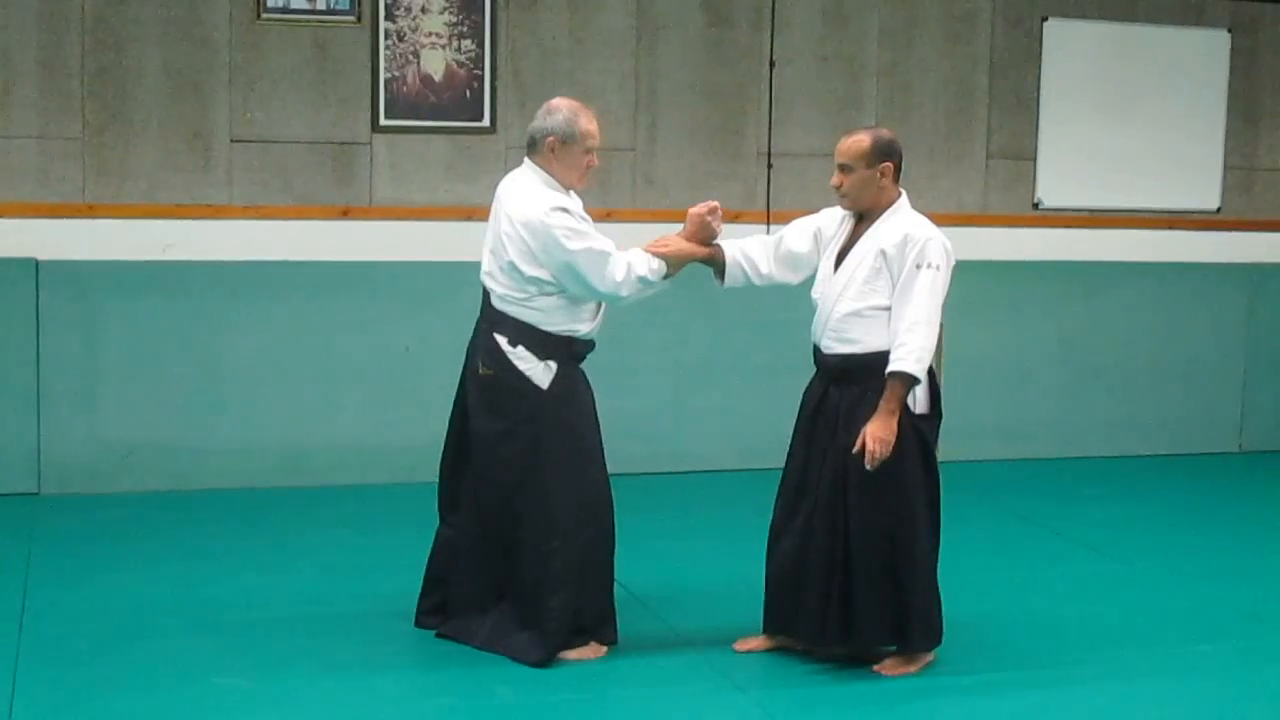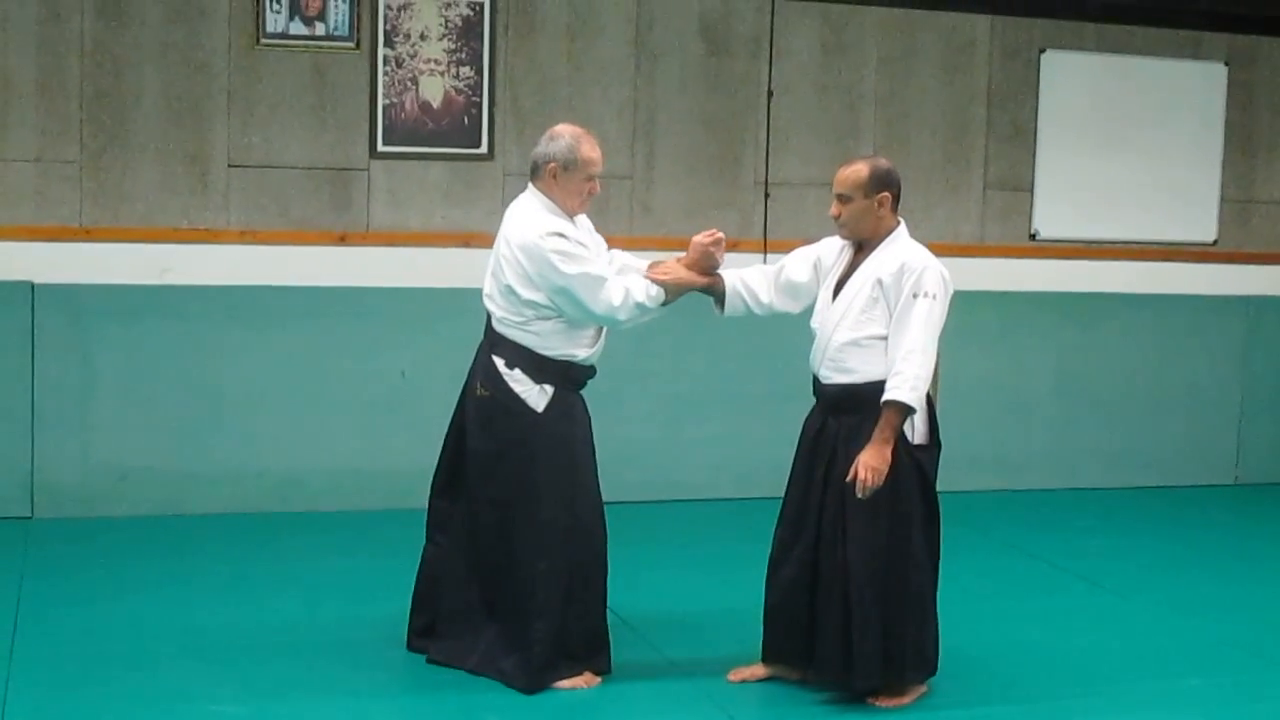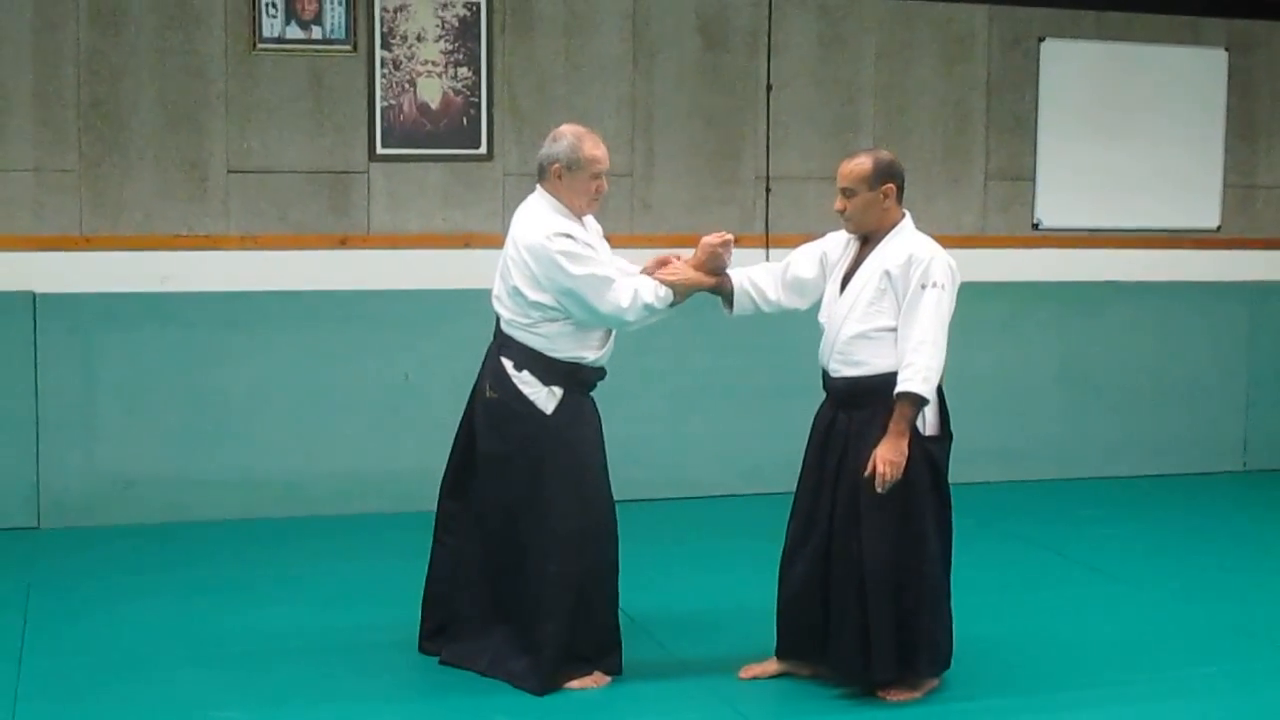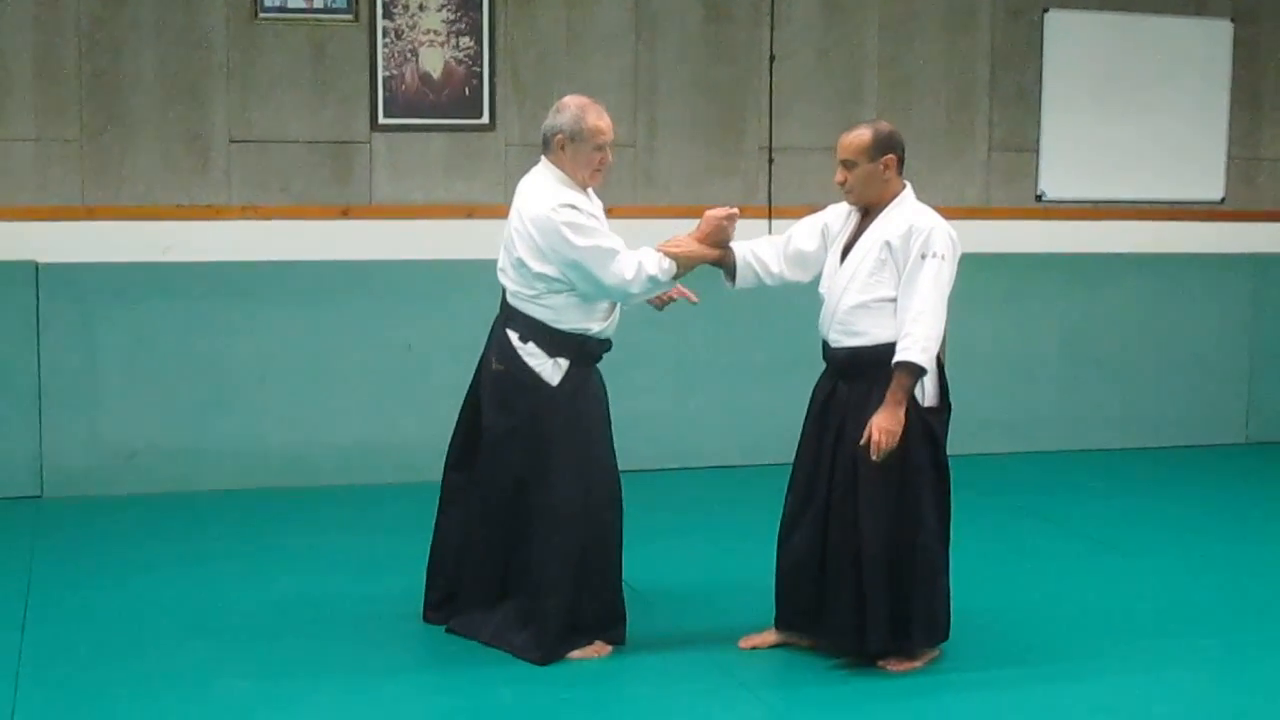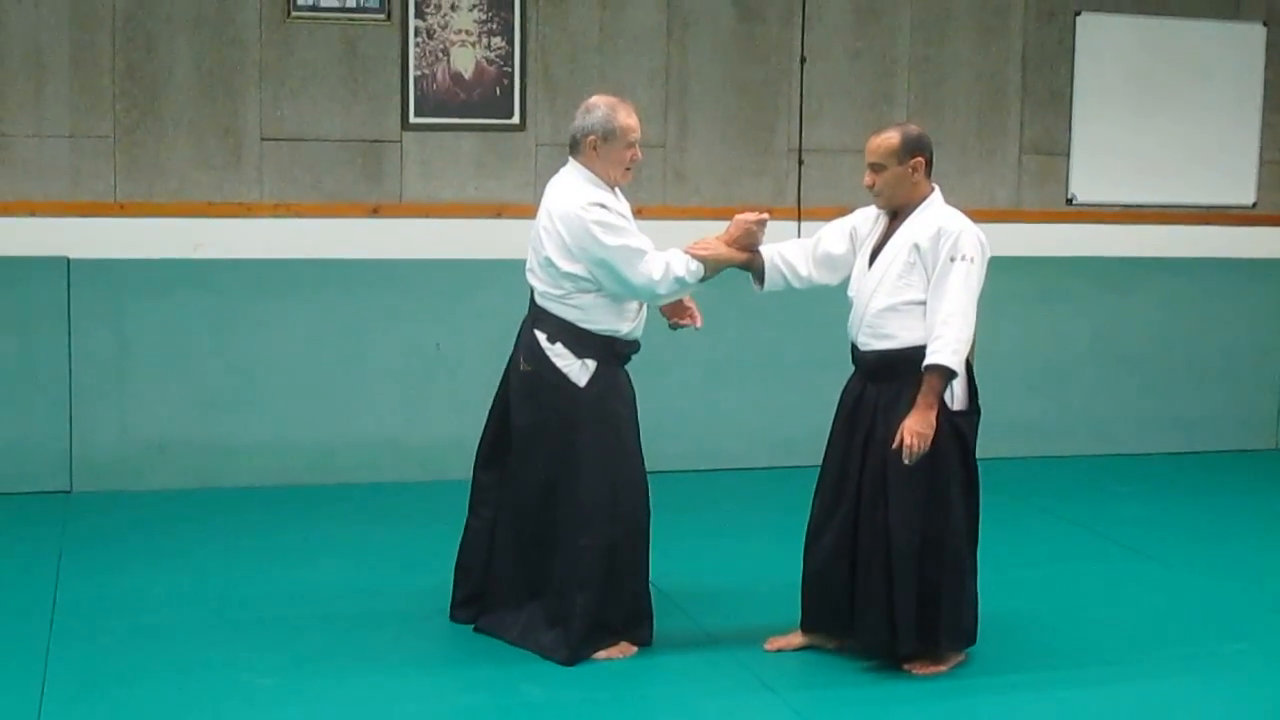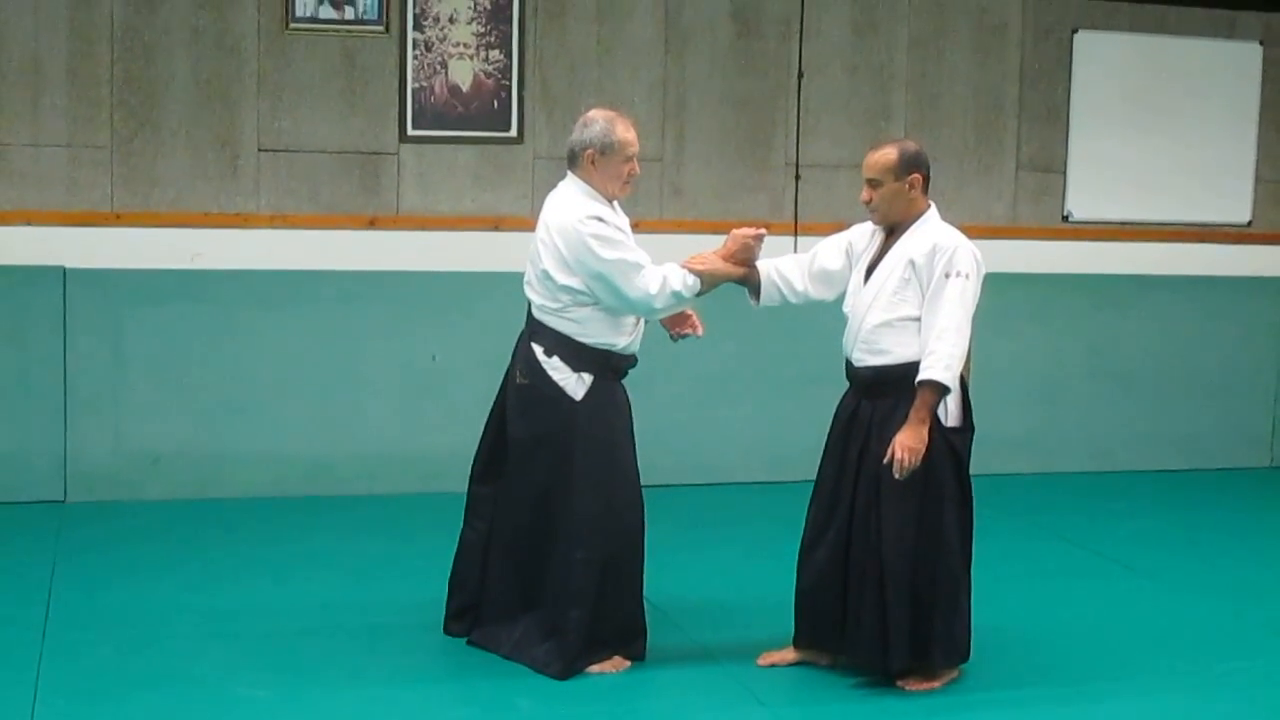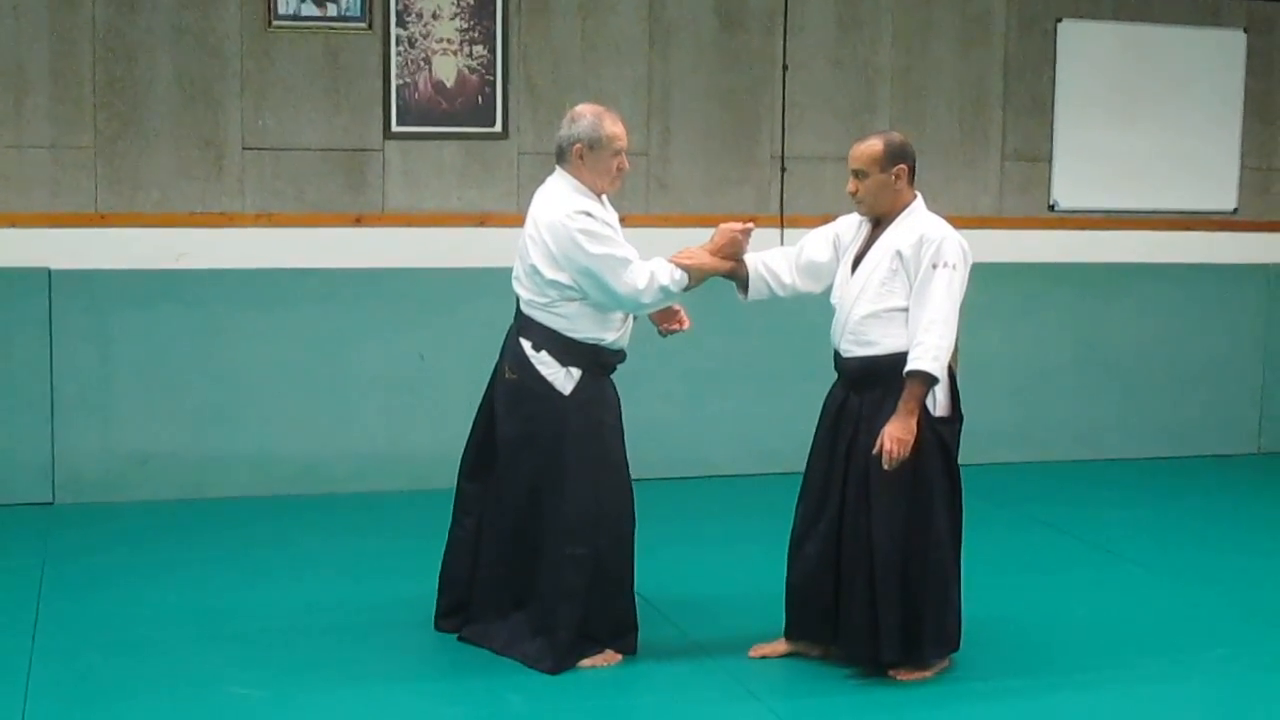
dt=0.5s
person 1, frame 1
left shoulder: (521, 186)
right shoulder: (544, 212)
left elbow: (581, 263)
right elbow: (612, 280)
left wrist: (625, 256)
right wrist: (685, 246)
left hip: (503, 355)
right hip: (531, 367)
left knee: (488, 486)
right knee: (565, 497)
left ankle: (461, 604)
right ankle: (556, 628)
person 1, frame 2
left shoulder: (547, 213)
right shoulder: (541, 236)
left elbow: (604, 265)
right elbow: (612, 301)
left wrist: (650, 267)
right wrist: (687, 273)
left hip: (507, 383)
right hip: (531, 394)
left knee: (478, 507)
right knee: (557, 523)
left ankle: (449, 628)
right ankle: (550, 657)
person 1, frame 3
left shoulder: (563, 215)
right shoulder: (548, 237)
left elbow: (605, 274)
right elbow: (618, 304)
left wrist: (644, 271)
right wrist: (693, 272)
left hip: (517, 385)
right hip: (540, 394)
left knee: (489, 508)
right knee: (570, 525)
left ankle: (460, 629)
right ankle: (561, 658)
person 1, frame 4
left shoulder: (557, 187)
right shoulder: (554, 209)
left elbow: (601, 266)
right elbow: (620, 276)
left wrist: (651, 283)
right wrist: (697, 245)
left hip: (521, 356)
right hip: (547, 366)
left knee: (496, 480)
right knee: (574, 496)
left ankle: (465, 599)
right ankle: (562, 629)
person 1, frame 5
left shoulder: (583, 188)
right shoulder: (583, 207)
left elbow: (624, 269)
right elbow: (649, 274)
left wrist: (666, 298)
right wrist: (726, 247)
left hip: (553, 356)
right hip: (575, 367)
left knee: (527, 481)
right knee: (600, 497)
left ankle: (494, 597)
right ankle: (588, 628)
person 1, frame 6
left shoulder: (583, 202)
right shoulder: (581, 221)
left elbow: (622, 284)
right elbow: (646, 288)
left wrist: (667, 308)
right wrist: (723, 263)
left hip: (548, 371)
right hip: (571, 381)
left knee: (524, 495)
right knee: (594, 510)
left ankle: (489, 612)
right ankle: (578, 642)
person 1, frame 7
left shoulder: (574, 197)
right shoulder: (568, 215)
left elbow: (612, 278)
right elbow: (632, 283)
left wrist: (652, 306)
right wrist: (710, 256)
left hip: (541, 367)
right hip: (558, 377)
left knee: (513, 492)
right knee: (584, 506)
left ankle: (481, 608)
right ankle: (569, 638)
person 2, frame 1
left shoulder: (918, 239)
right shoulder: (832, 224)
left elbow: (915, 334)
right elbow: (768, 255)
left wrist: (887, 414)
right wrist: (698, 251)
left hip: (885, 394)
right hip: (830, 389)
left knee: (891, 524)
right knee: (804, 512)
left ankle: (915, 641)
right ankle: (795, 626)
person 2, frame 2
left shoulder: (915, 268)
right shoulder: (832, 253)
left elbow: (911, 363)
right elbow: (768, 286)
left wrist: (880, 443)
right wrist: (699, 280)
left hip: (885, 425)
right hip: (830, 419)
left knee: (886, 554)
right knee: (803, 541)
left ankle: (905, 673)
right ankle: (791, 655)
person 2, frame 3
left shoulder: (922, 260)
right shoulder: (837, 248)
left elbow: (922, 354)
right elbow: (776, 282)
left wrist: (897, 435)
right wrist: (707, 280)
left hip: (895, 416)
right hip: (840, 412)
left knee: (898, 548)
right knee: (817, 536)
left ankle: (915, 667)
right ankle: (803, 651)
person 2, frame 4
left shoulder: (922, 230)
right shoulder: (837, 220)
left elbow: (920, 325)
right elbow: (776, 256)
left wrist: (892, 405)
right wrist: (710, 253)
left hip: (893, 387)
right hip: (839, 384)
left knee: (895, 519)
right knee: (814, 507)
left ankle: (915, 638)
right ankle: (802, 622)
person 2, frame 5
left shoulder: (952, 233)
right shoulder: (867, 223)
left elbow: (951, 327)
right elbow: (807, 258)
left wrist: (925, 407)
right wrist: (740, 256)
left hip: (923, 389)
right hip: (869, 385)
left knee: (925, 521)
right knee: (842, 509)
left ankle: (941, 641)
right ankle: (829, 624)
person 2, frame 6
left shoulder: (948, 250)
right shoulder: (863, 238)
left elbow: (944, 344)
right elbow: (802, 274)
left wrist: (917, 423)
right wrist: (738, 270)
left hip: (917, 405)
right hip: (862, 402)
left knee: (918, 537)
right knee: (835, 524)
left ankle: (934, 658)
right ankle: (821, 639)
person 2, frame 7
left shoulder: (935, 240)
right shoulder: (851, 230)
left elbow: (933, 334)
right elbow: (790, 266)
left wrist: (906, 414)
right wrist: (723, 264)
left hip: (907, 397)
right hip: (852, 392)
left knee: (908, 528)
right knee: (826, 516)
left ankle: (926, 647)
right ankle: (814, 631)
